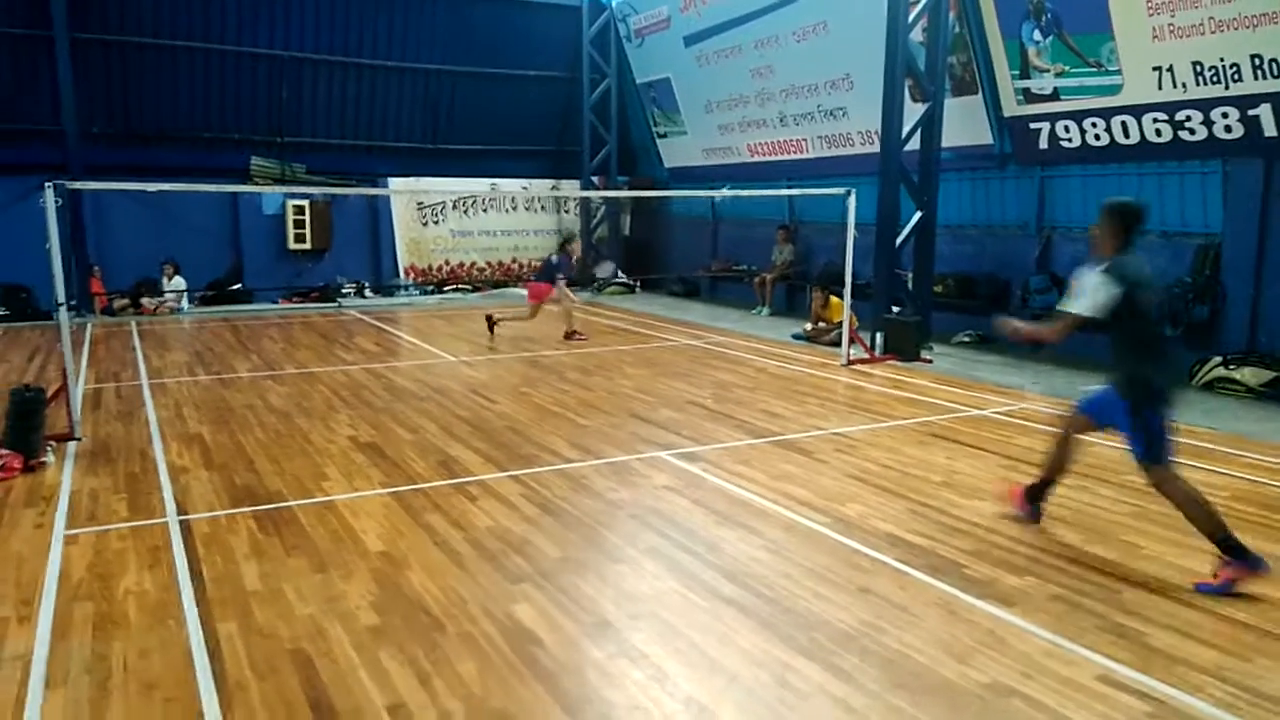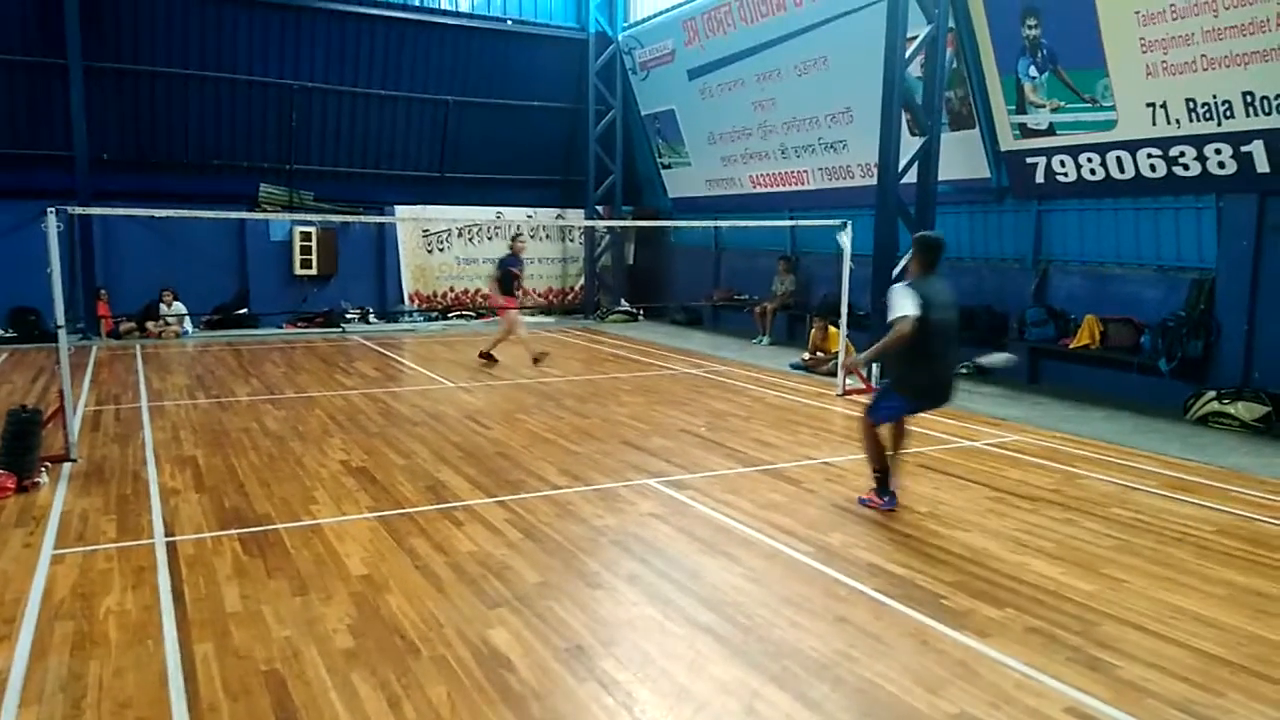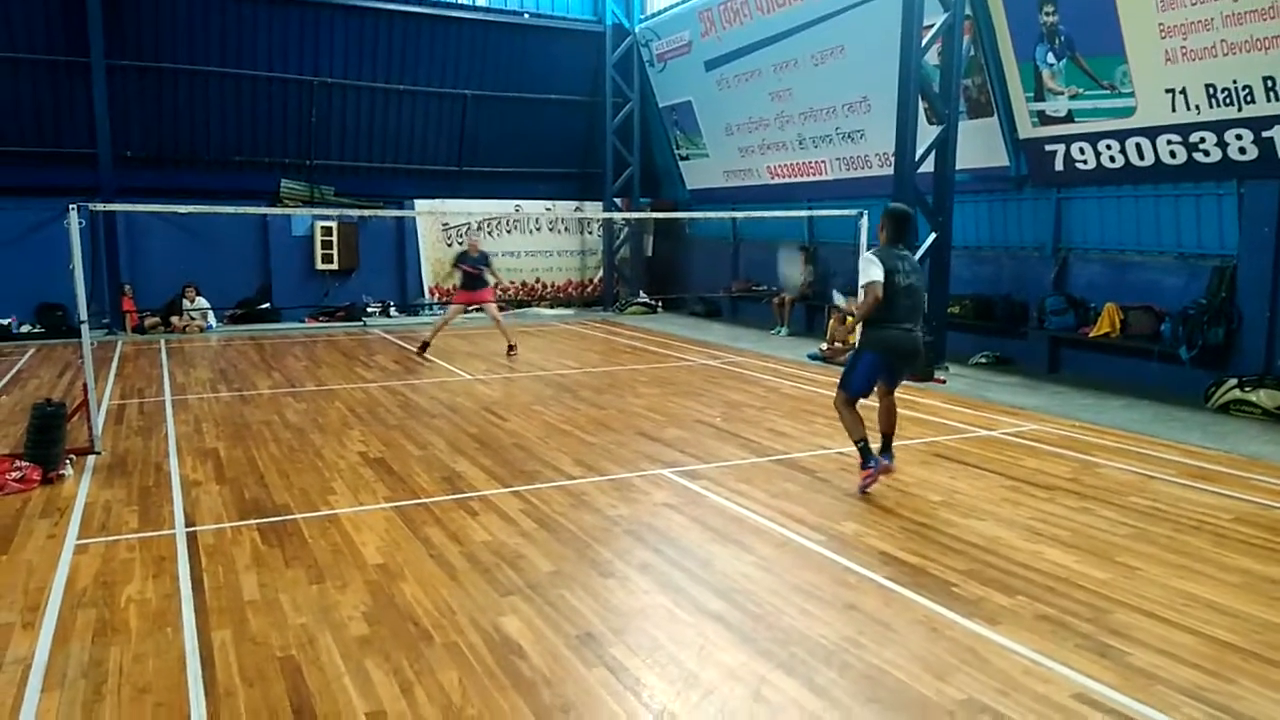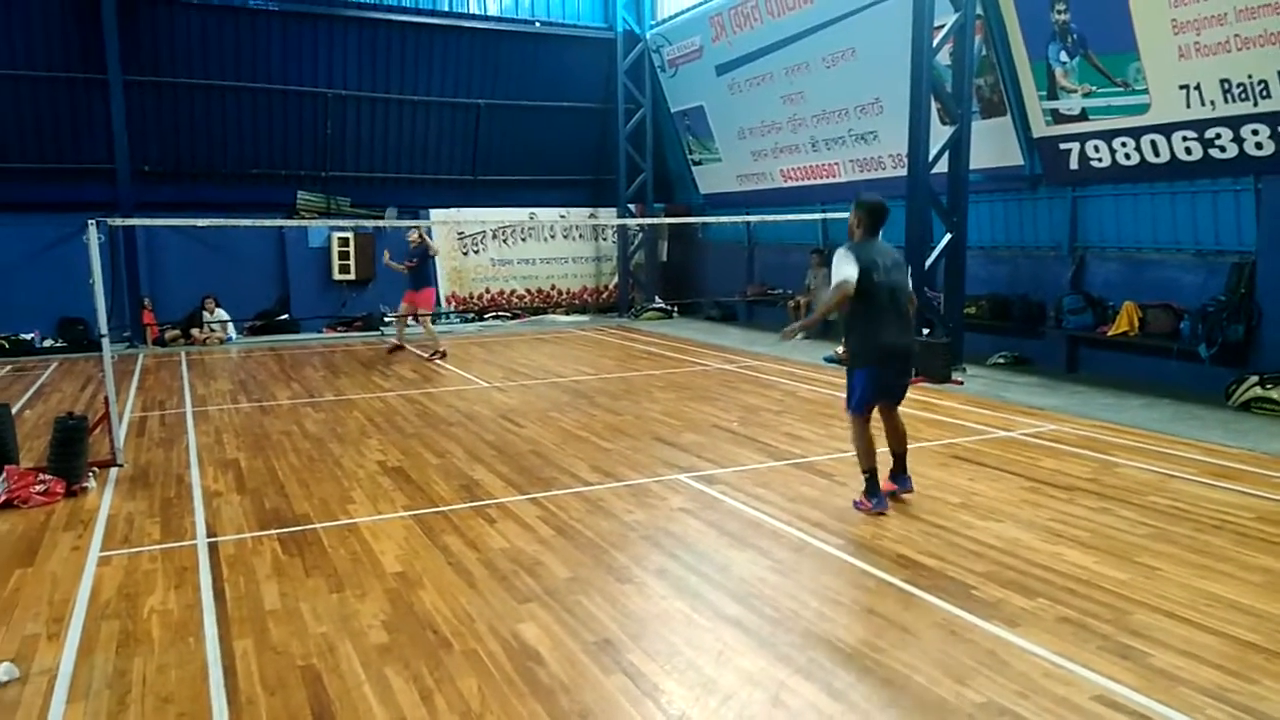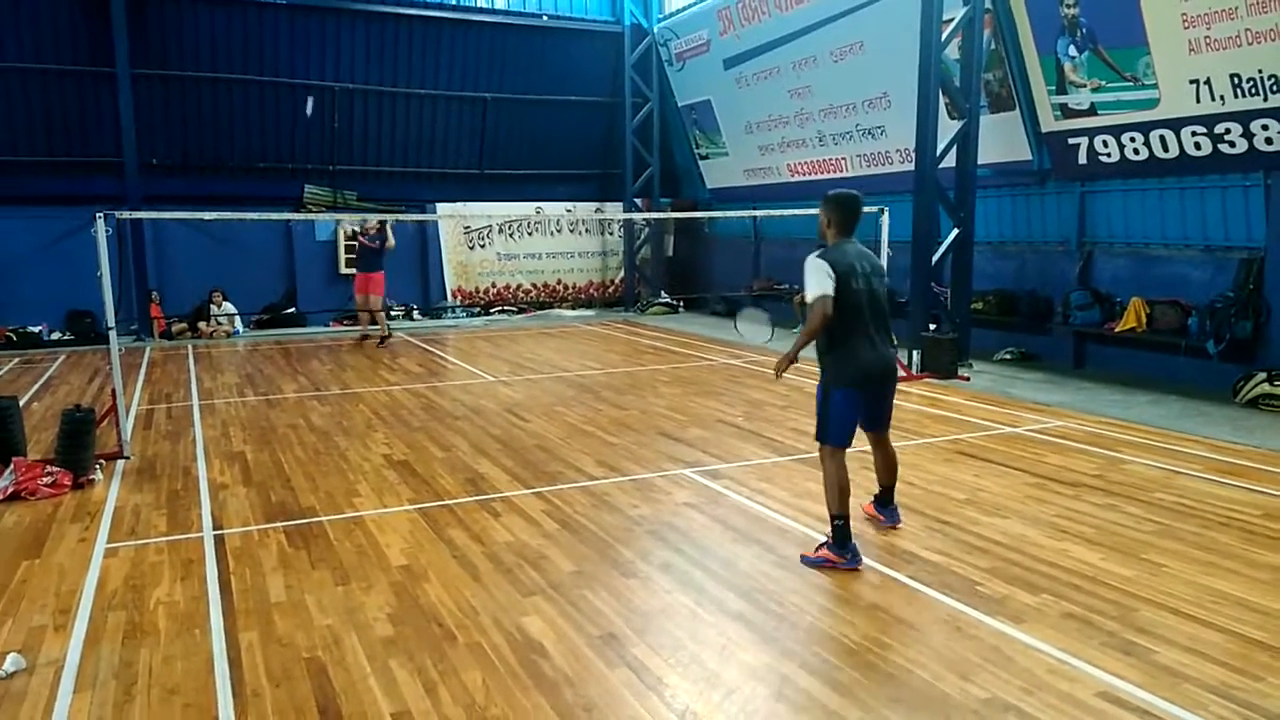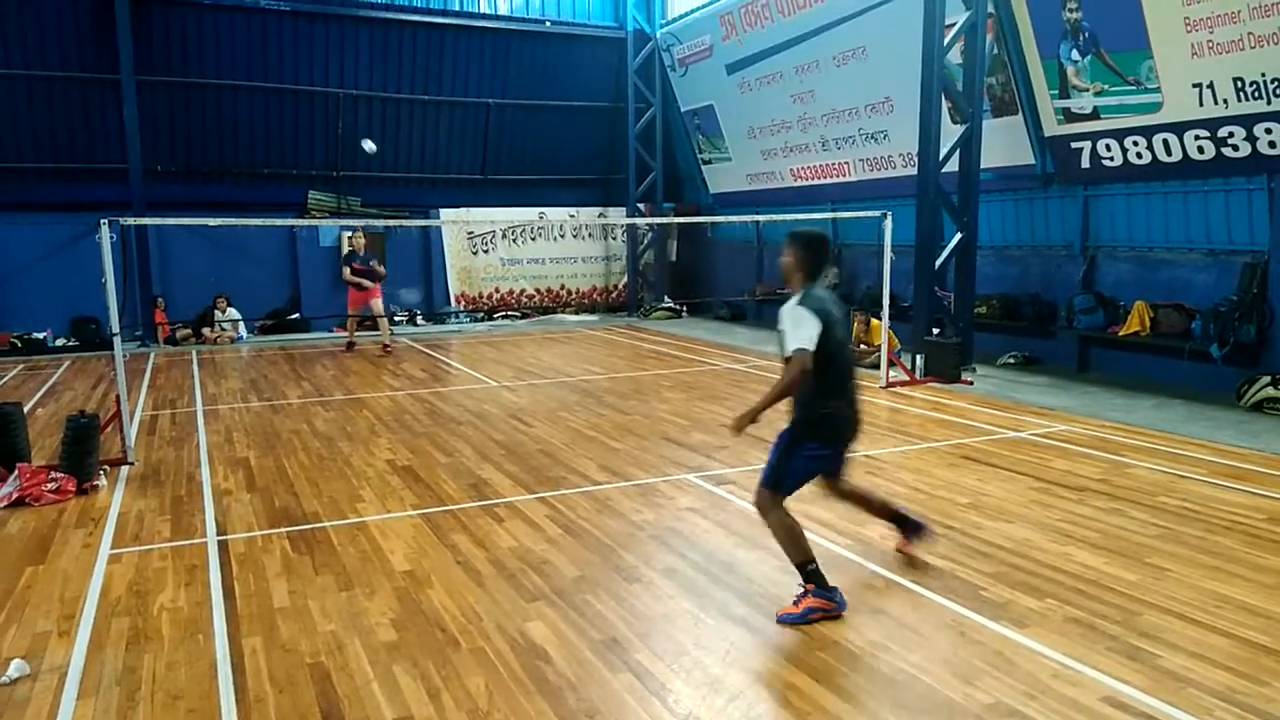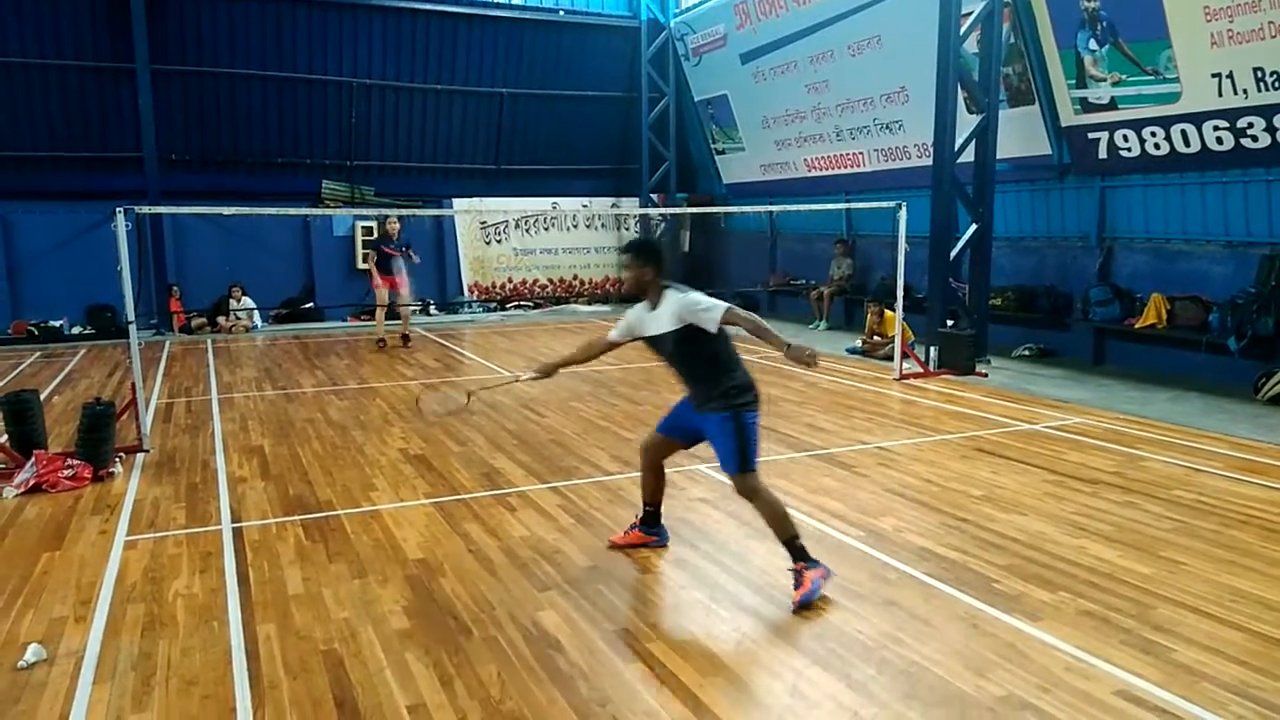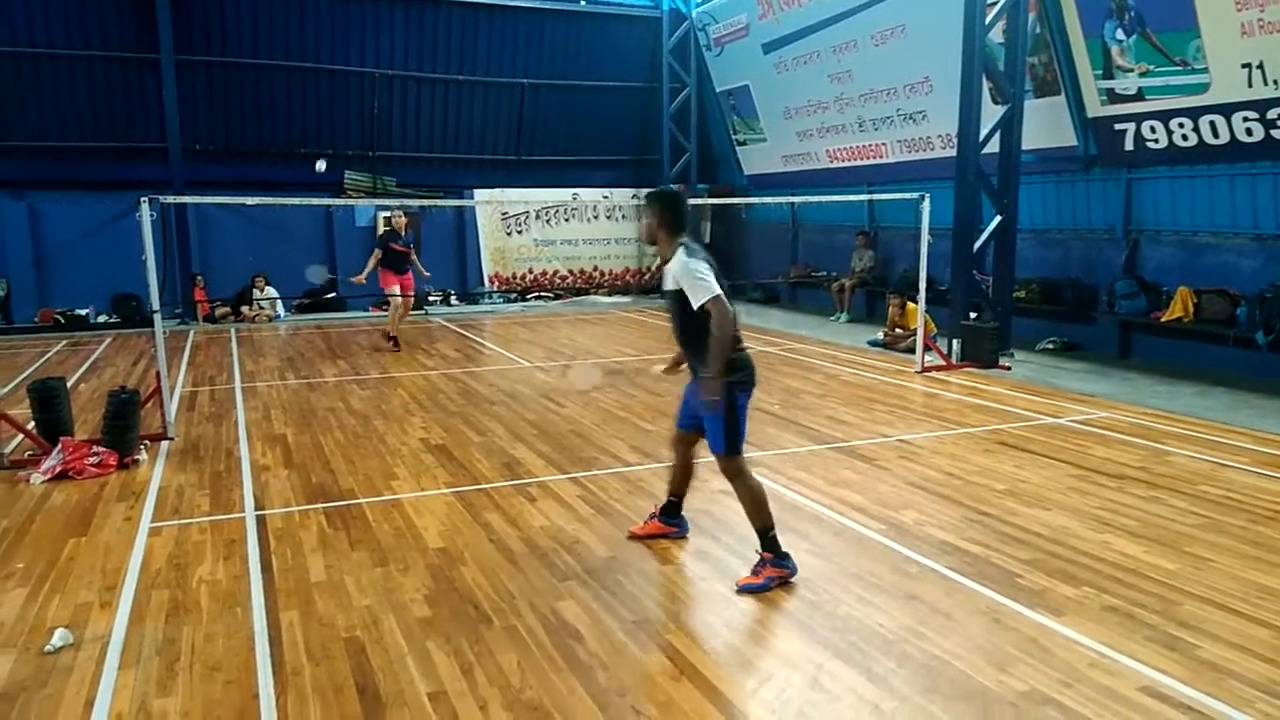
dt=0.5s
person 1, frame 1
left shoulder: (1099, 276)
right shoulder: (1135, 270)
left elbow: (1057, 331)
left wrist: (1020, 329)
left hip: (1139, 387)
right hip: (1140, 381)
left knee: (1159, 475)
right knee: (1071, 425)
left ankle: (1239, 558)
right ankle: (1034, 498)
person 1, frame 2
left shoulder: (904, 290)
right shoulder: (944, 291)
left elbow: (903, 330)
left wrist: (868, 355)
left hip: (910, 382)
right hip: (941, 386)
left knee: (870, 423)
right knee: (895, 414)
left ankle: (883, 492)
right ankle: (888, 471)
person 1, frame 3
left shoulder: (873, 258)
right shoulder: (912, 263)
left elbow: (875, 295)
left wrist: (852, 322)
right wrist: (858, 307)
left hip: (880, 342)
right hip: (911, 344)
left knee: (844, 401)
right knee: (885, 392)
left ankle: (869, 459)
right ankle: (884, 453)
person 1, frame 4
left shoulder: (849, 254)
right shoulder: (896, 257)
left elbow: (844, 293)
right elbow: (911, 302)
left wrist: (803, 324)
left hip: (869, 350)
right hip: (903, 348)
left knee: (860, 420)
right knee: (889, 412)
left ankle: (873, 493)
right ankle: (900, 477)
person 1, frame 5
left shoulder: (820, 261)
right shoulder: (872, 260)
left elbow: (822, 312)
left wrist: (793, 352)
left hip: (846, 370)
right hip: (883, 363)
left knee: (832, 451)
right knee: (878, 436)
left ankle: (840, 545)
right ankle: (886, 505)
person 1, frame 6
left shoulder: (797, 310)
right shoulder: (828, 301)
left elbow: (800, 369)
left wrist: (754, 412)
left hip: (817, 422)
right hip: (840, 416)
left knee: (768, 501)
right knee: (833, 483)
left ankle: (820, 593)
right ankle: (910, 527)
person 1, frame 7
left shoulder: (684, 302)
right shoulder: (639, 315)
left elbow: (742, 317)
right elbow: (602, 344)
left wrist: (787, 348)
right wrist: (553, 366)
left hip: (730, 401)
right hip: (699, 401)
left knee: (747, 484)
right knee: (650, 451)
left ankle: (807, 565)
right ankle: (650, 528)
person 1, frame 8
left shoulder: (686, 263)
right shoulder: (680, 261)
left elbow: (723, 316)
left wrist: (714, 375)
right wrist: (686, 357)
left hip: (723, 379)
right hip: (703, 377)
left knee: (730, 463)
right knee: (681, 443)
left ankle: (776, 559)
right ankle: (670, 517)
